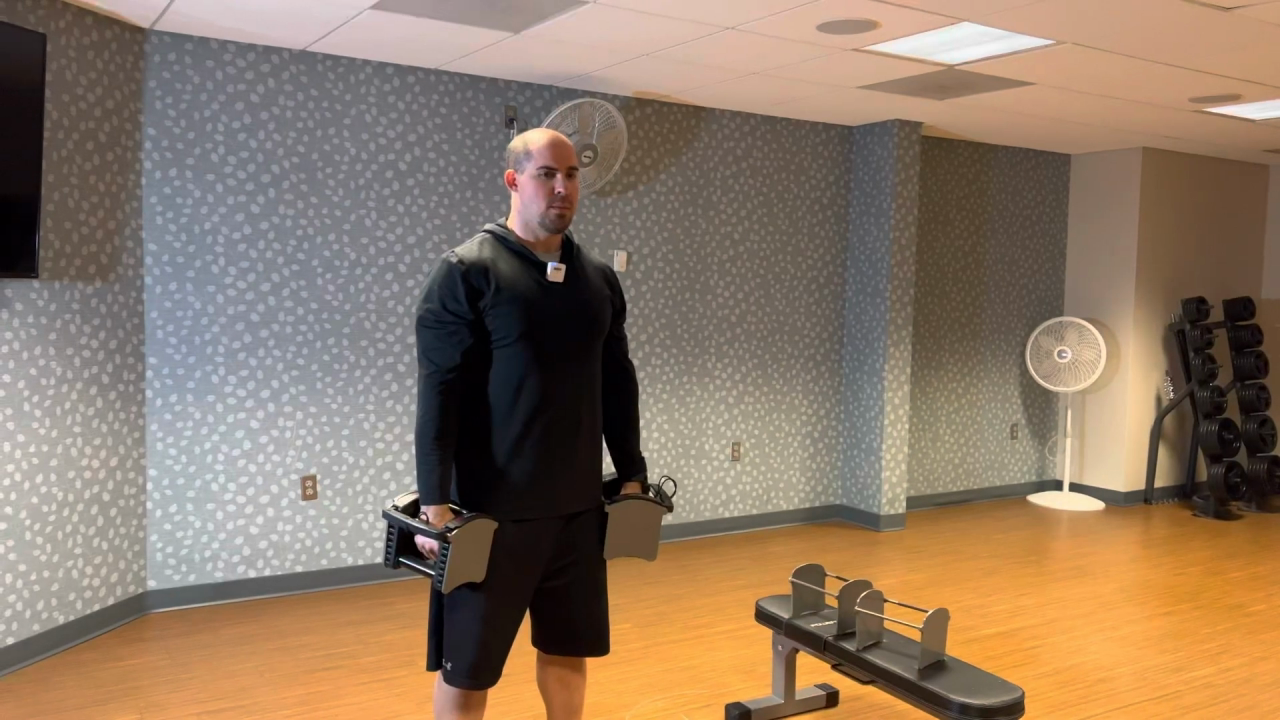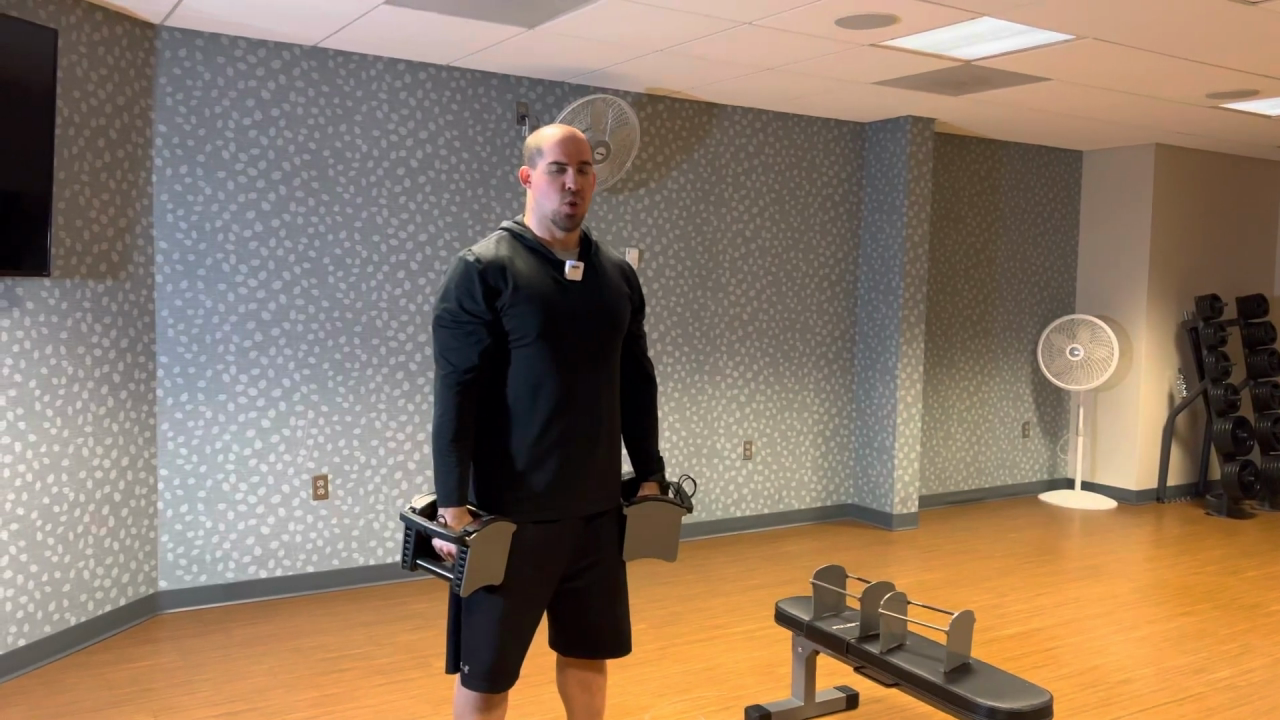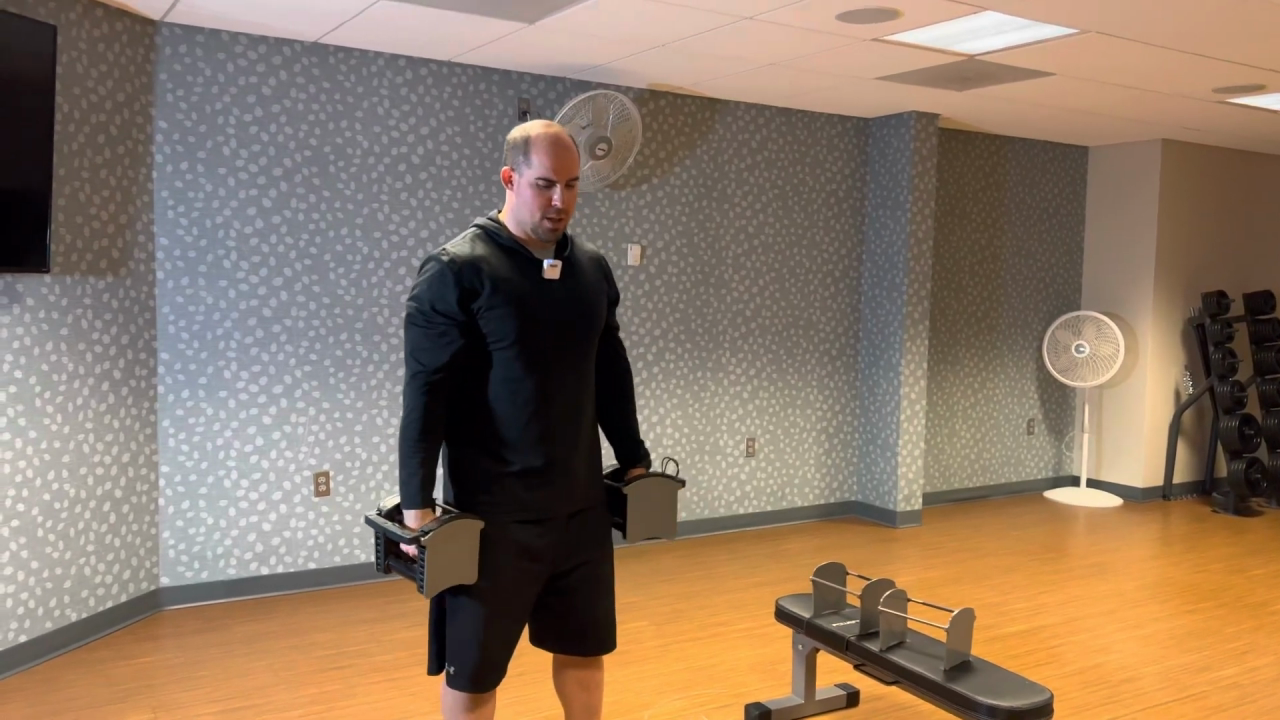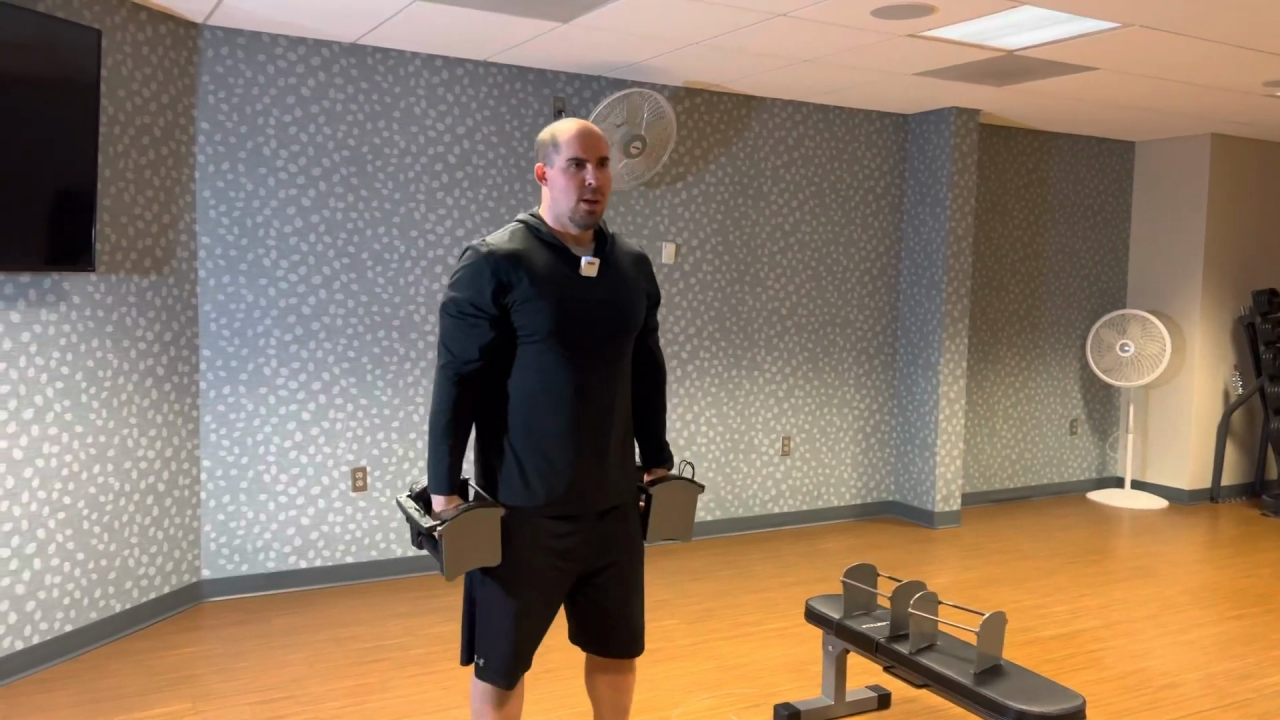
dt=1s
person 1, frame 1
left shoulder: (599, 279)
right shoulder: (466, 273)
left elbow: (618, 384)
right elbow: (439, 393)
left wrist: (632, 475)
right wrist: (434, 503)
left hip: (578, 507)
right hip: (490, 511)
left knee: (568, 649)
right knee: (467, 665)
person 1, frame 2
left shoulder: (617, 275)
right shoulder: (482, 271)
left elbow: (637, 383)
right elbow: (456, 395)
left wrist: (649, 475)
right wrist: (453, 505)
left hip: (597, 507)
right hip: (509, 512)
left knee: (588, 651)
right knee: (487, 669)
person 1, frame 3
left shoulder: (592, 269)
right shoulder: (457, 271)
left elbow: (612, 374)
right elbow: (426, 394)
left wrist: (634, 460)
right wrist: (416, 504)
left hip: (581, 502)
right hip: (491, 512)
left knee: (585, 646)
right knee: (473, 668)
person 1, frame 4
left shoulder: (633, 267)
right shoulder: (493, 263)
right elbow: (456, 381)
left wrist: (657, 460)
right wrist: (445, 487)
left hip: (613, 498)
right hip: (523, 504)
left knee: (616, 645)
right knee: (502, 658)
